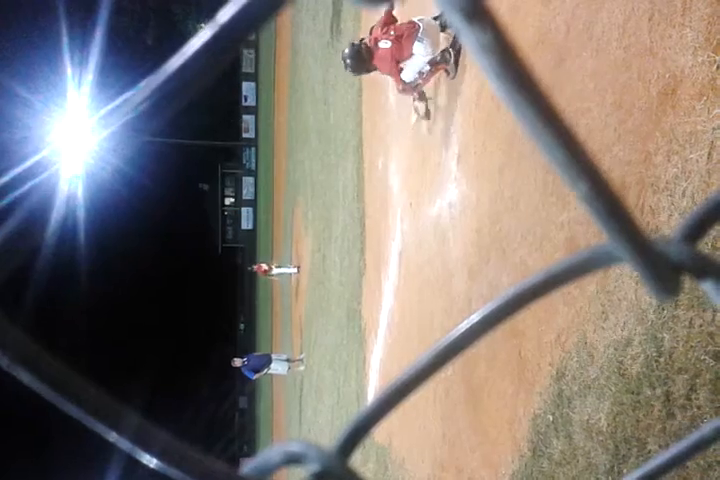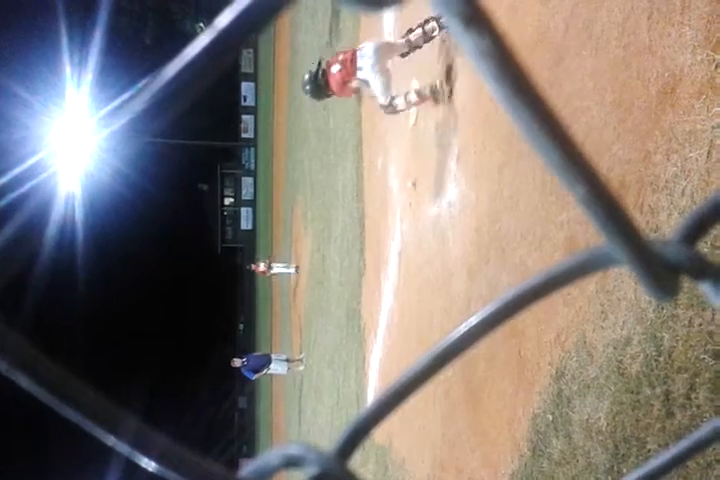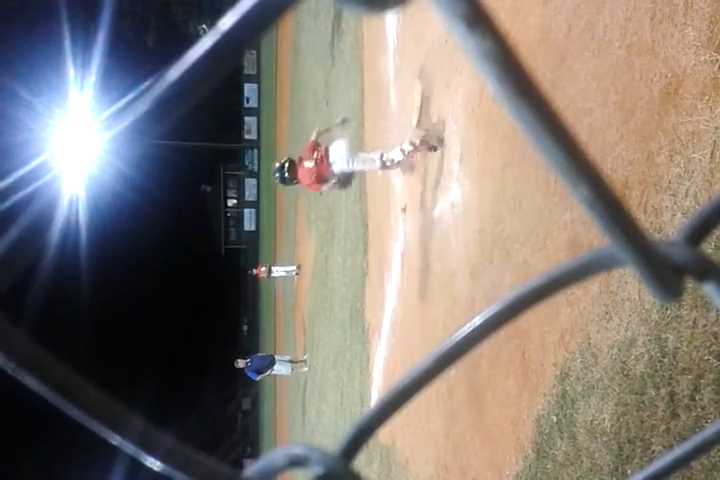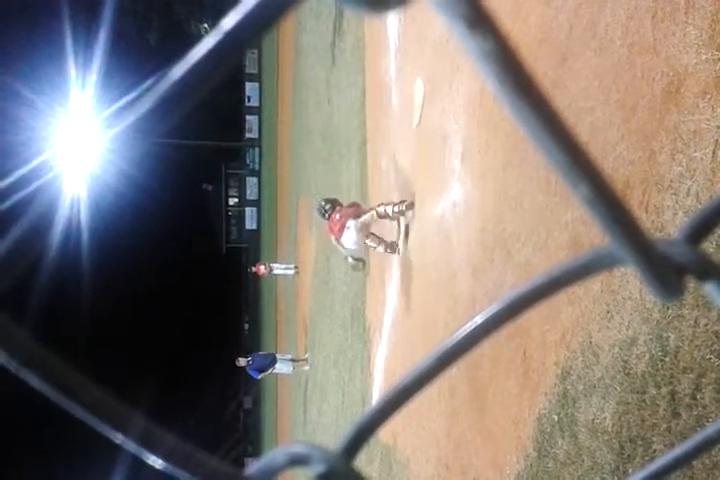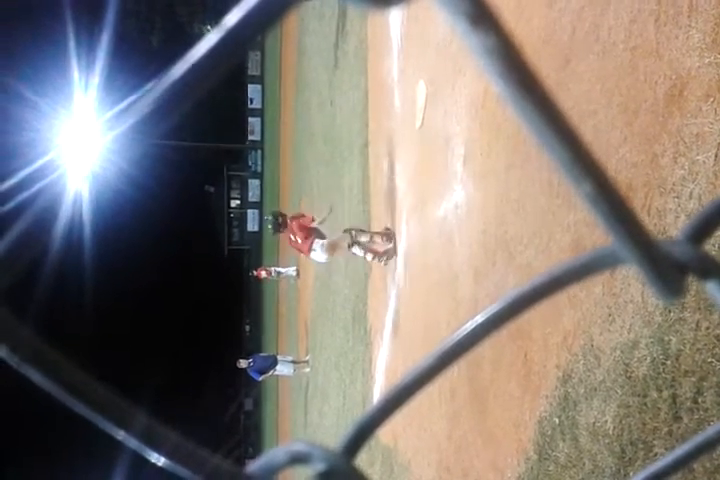
dt=0.5s
person 1, frame 1
left shoulder: (383, 63)
right shoulder: (376, 32)
left elbow: (400, 83)
right elbow: (388, 10)
left hip: (425, 46)
left ankle: (444, 60)
right ankle: (439, 22)
person 1, frame 2
left shoulder: (338, 87)
right shoulder: (333, 64)
left elbow: (357, 83)
left hip: (371, 67)
left knee: (390, 106)
right knee: (407, 43)
left ankle: (435, 91)
right ankle: (435, 25)
person 1, frame 3
left shoulder: (305, 178)
right shoulder: (305, 155)
left elbow: (324, 187)
right elbow: (317, 133)
left wrist: (336, 182)
right wrist: (337, 125)
left hip: (344, 161)
right hip: (339, 148)
left knee: (385, 160)
left ankle: (419, 141)
person 1, frame 4
left shoulder: (330, 225)
right shoulder: (351, 207)
left elbow: (335, 240)
right elbow: (366, 211)
left wrist: (348, 255)
left hip: (351, 242)
left knee: (364, 236)
right knee: (377, 211)
left ankle: (389, 248)
right ankle: (399, 208)
person 1, frame 5
left shoulder: (290, 239)
right shoulder: (295, 220)
left elbow: (303, 252)
right elbow: (315, 224)
right wrist: (328, 213)
left hip: (318, 256)
right hip: (322, 248)
left knee: (351, 243)
right knee: (353, 234)
left ankle: (380, 257)
right ankle: (384, 237)
